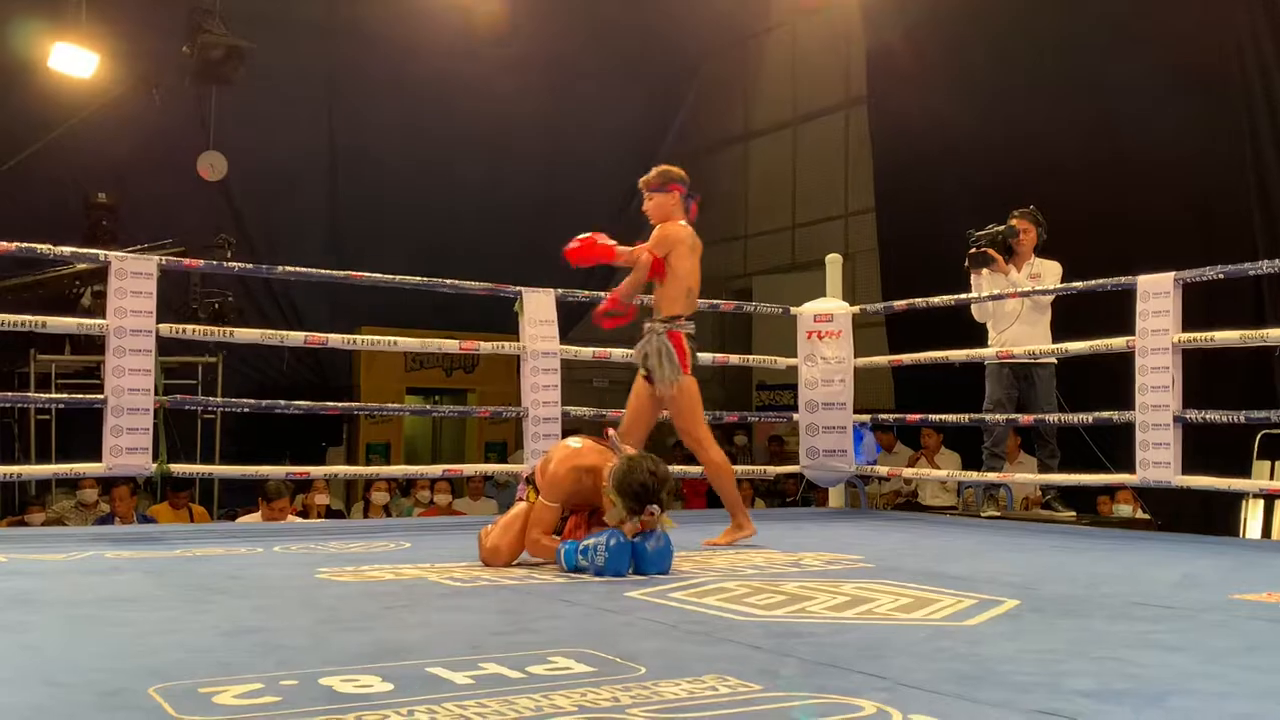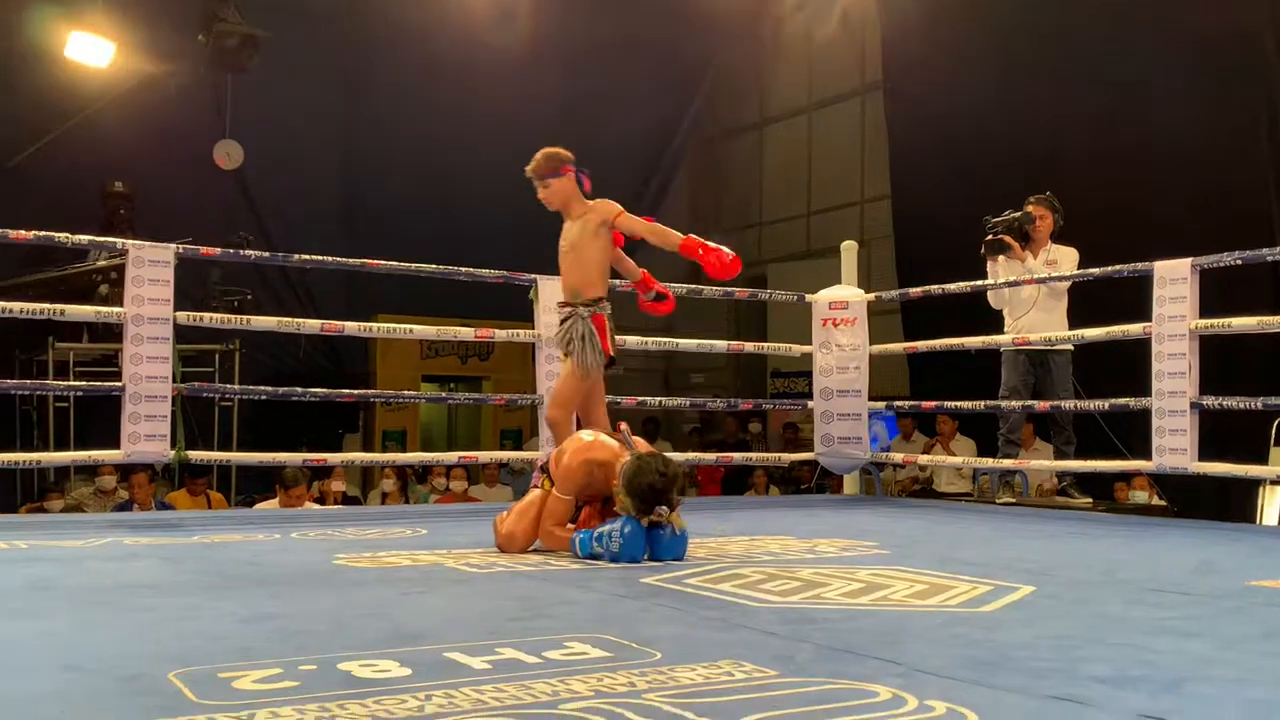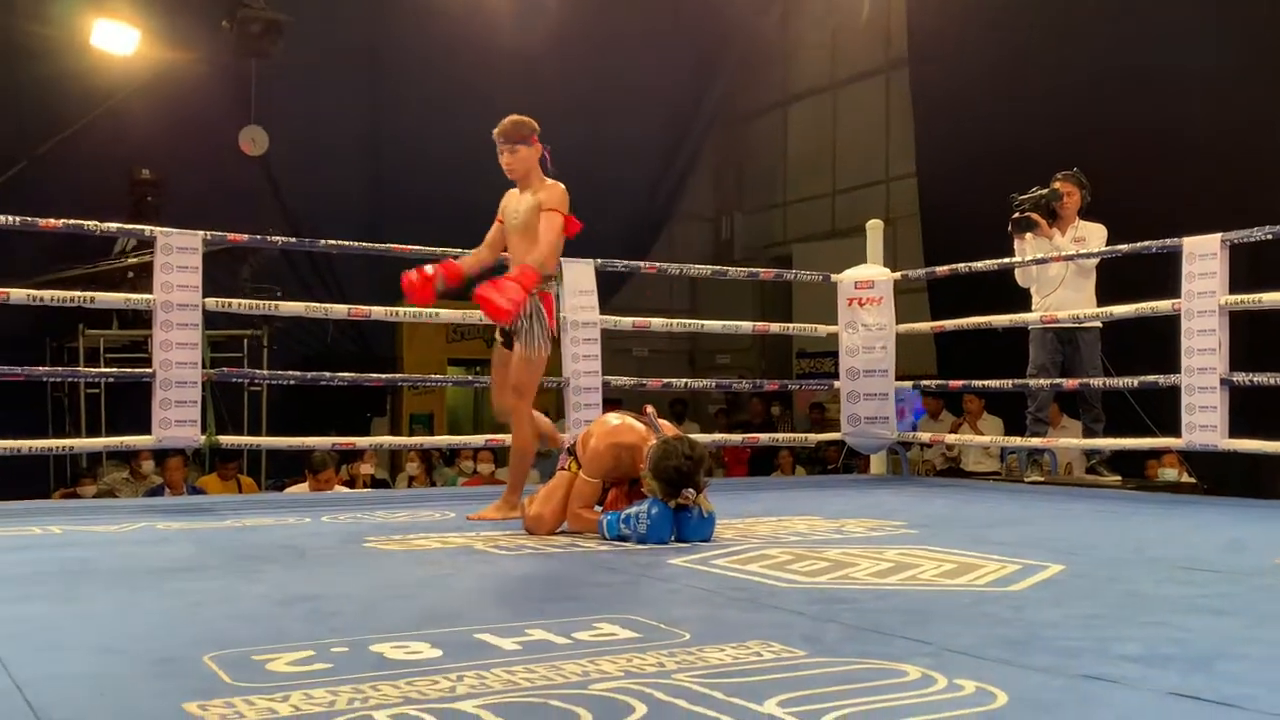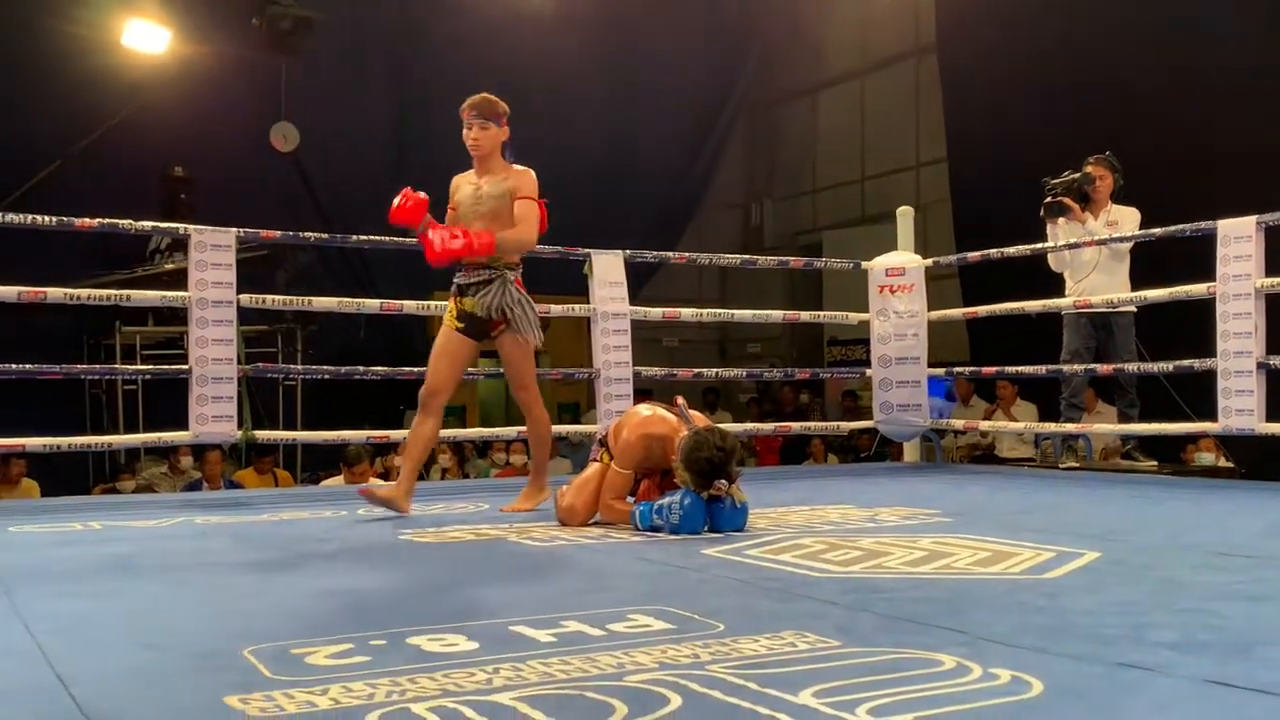
dt=0.4s
person 1, frame 1
left shoulder: (669, 232)
right shoulder: (682, 236)
left elbow: (635, 282)
right elbow: (634, 257)
left wrist: (612, 305)
right wrist: (605, 250)
left hip: (669, 340)
right hip: (662, 342)
left knee: (697, 439)
right knee: (628, 439)
left ankle: (740, 521)
person 1, frame 2
left shoulder: (599, 211)
right shoulder: (569, 220)
left elbow: (646, 229)
left wrist: (696, 248)
right wrist: (646, 285)
left hip: (590, 325)
right hip: (573, 324)
left knee: (556, 415)
right knee: (595, 426)
person 1, frame 3
left shoulder: (553, 191)
right shoulder: (510, 198)
left elbow: (545, 246)
right elbow: (487, 252)
left wrist: (517, 283)
right wrist: (442, 275)
left hip: (534, 306)
right hip: (508, 307)
left knee: (518, 407)
right knee: (504, 407)
left ankle: (511, 500)
person 1, frame 4
left shoulder: (521, 178)
right shoulder: (459, 183)
left elbow: (526, 237)
right elbow: (450, 241)
left wrist: (469, 242)
right wrist: (424, 225)
left hip: (504, 290)
right hip: (464, 294)
left knee: (525, 396)
right knee: (431, 395)
left ankle: (538, 484)
right ankle: (402, 488)
person 2, frame 1
left shoulder: (1050, 268)
right shoulder: (991, 270)
left elbow: (1042, 299)
right elbow: (981, 315)
left wrist: (1007, 273)
right wrist: (977, 276)
left hip: (1039, 361)
right hip: (1001, 360)
left knee: (1046, 429)
right knee: (995, 429)
left ankle: (1049, 495)
right ankle: (990, 495)
person 2, frame 2
left shoulder: (1066, 254)
right shoulder: (1008, 256)
left elbow: (1059, 286)
right elbow: (997, 302)
left wrist: (1024, 259)
right wrist: (993, 262)
left hip: (1056, 347)
right hip: (1017, 346)
left knee: (1062, 416)
right knee: (1010, 415)
left ankle: (1065, 481)
right ankle: (1005, 481)
person 2, frame 3
left shoulder: (1095, 231)
right shoulder: (1035, 234)
left elbow: (1087, 262)
right elbow: (1025, 280)
left wrist: (1052, 236)
right wrist: (1020, 240)
left hip: (1083, 325)
right hip: (1045, 325)
left knee: (1091, 394)
right knee: (1039, 394)
left ankle: (1095, 459)
right ankle: (1034, 461)
person 2, frame 4
left shoulder: (1128, 215)
right shoulder: (1068, 219)
left elbow: (1120, 246)
right elbow: (1058, 265)
left wrist: (1085, 220)
right wrist: (1053, 225)
left hip: (1117, 309)
right hip: (1078, 309)
left knee: (1126, 378)
right knee: (1073, 378)
left ankle: (1129, 444)
right ankle: (1069, 446)
person 3, frame 1
left shoulder: (639, 473)
right shoulder: (566, 470)
right elbow: (534, 539)
right hip: (541, 493)
right knee: (495, 554)
right ankle: (493, 530)
person 3, frame 2
left shoulder: (652, 468)
right shoulder: (578, 464)
right elbow: (548, 532)
right wrist: (593, 544)
right hip: (556, 480)
right knee: (510, 541)
right ankle: (508, 517)
person 3, frame 3
left shoulder: (678, 447)
right shoulder: (606, 447)
right elbow: (575, 514)
left wrist: (695, 503)
right hip: (582, 461)
right knee: (538, 522)
right ankle: (534, 499)
person 3, frame 4
left shoulder: (709, 437)
right shoulder: (638, 438)
right elbow: (608, 505)
left wrist: (729, 492)
right wrist: (653, 515)
right hip: (614, 453)
right knee: (572, 513)
right ankle: (566, 492)
